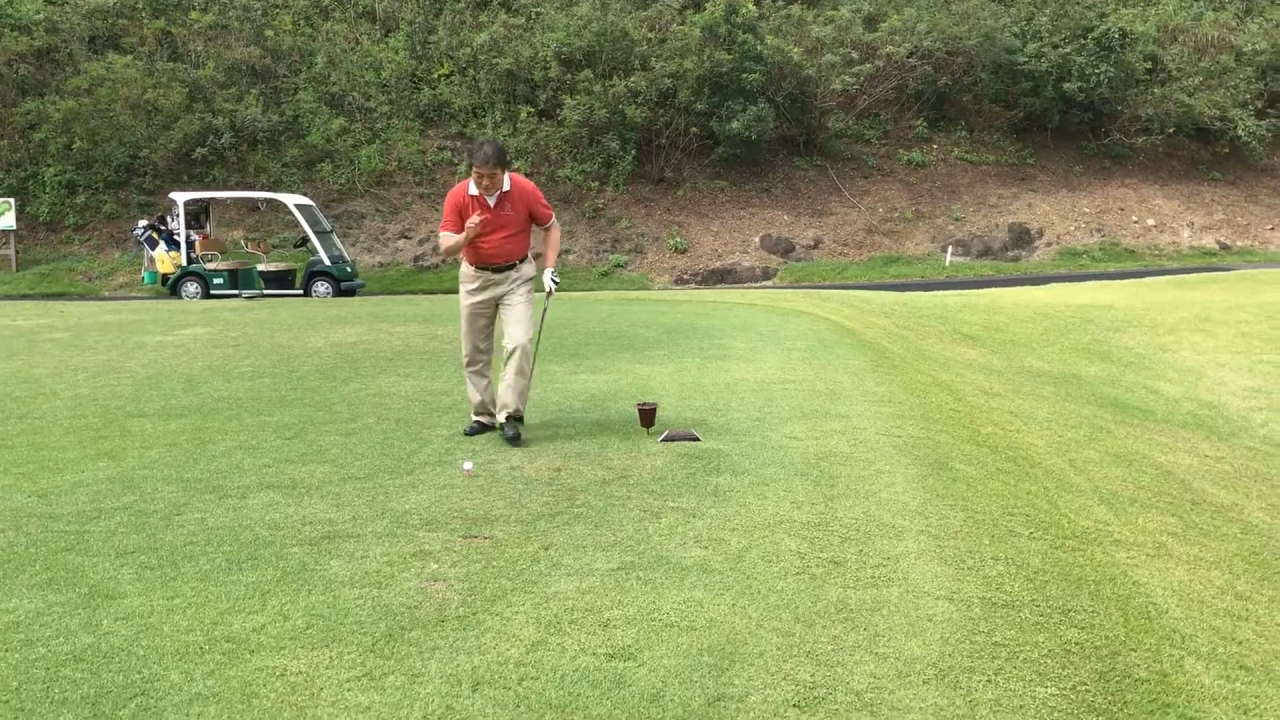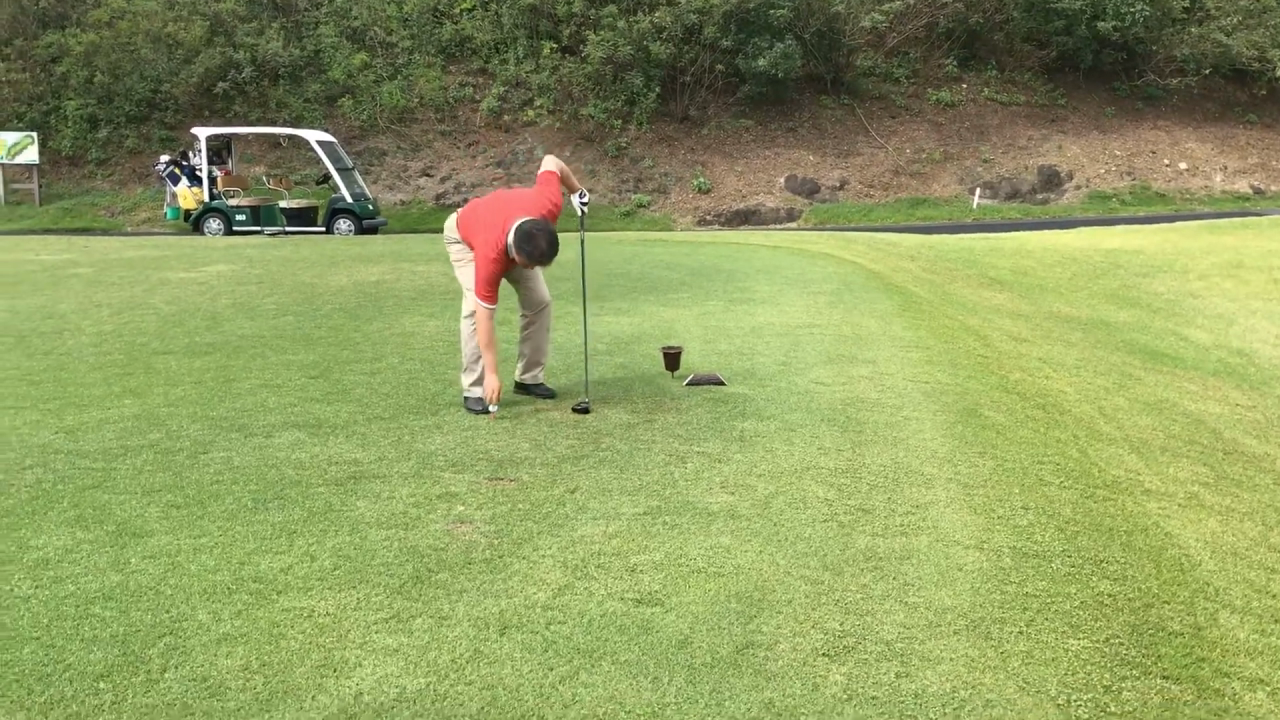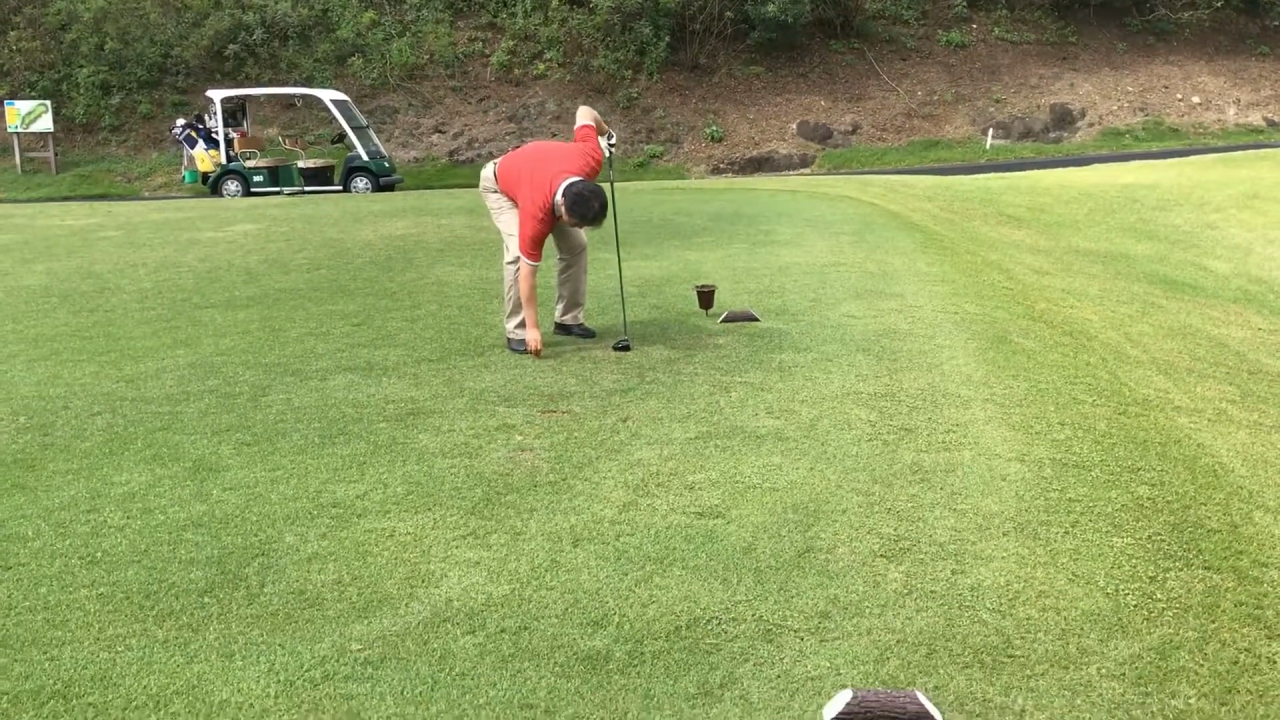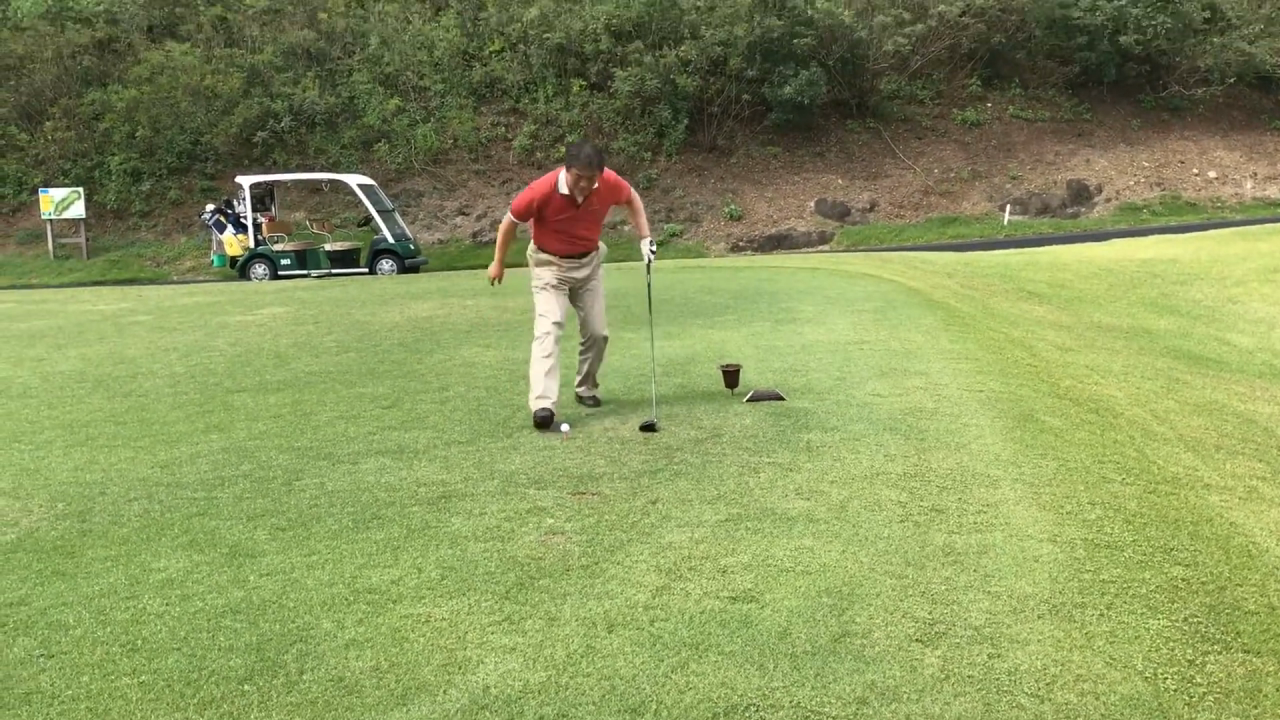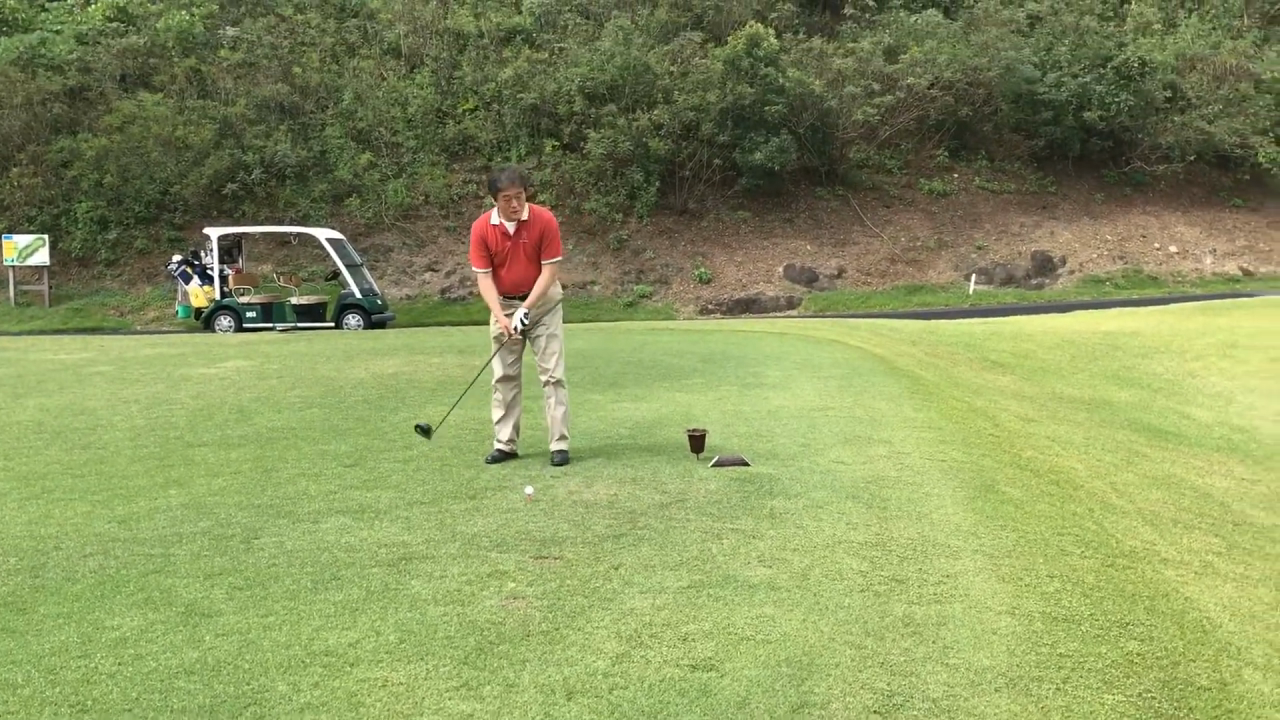
dt=1s
person 1, frame 1
left shoulder: (526, 191)
right shoulder: (457, 196)
left elbow: (551, 226)
right elbow: (446, 243)
left wrist: (549, 268)
right wrist: (465, 235)
left hip: (517, 276)
right hip: (476, 278)
left knee: (519, 342)
right knee: (475, 353)
left ankle: (510, 415)
right ankle: (484, 415)
person 1, frame 2
left shoulder: (549, 206)
right shoulder: (492, 255)
left elbow: (551, 161)
right elbow: (485, 315)
left wrist: (576, 191)
right wrist: (493, 373)
left hip: (508, 229)
right hip: (464, 236)
left knee: (539, 301)
right knee: (474, 307)
left ankle: (529, 378)
right ankle: (474, 389)
person 1, frame 3
left shoulder: (592, 160)
right shoulder: (538, 213)
left elbow: (584, 112)
right elbow: (528, 271)
left wrist: (606, 133)
right wrist: (533, 328)
left hip: (541, 173)
right hip: (500, 185)
left knee: (576, 245)
right knee: (518, 253)
left ankle: (569, 319)
right ankle: (517, 331)
person 1, frame 4
left shoulder: (609, 182)
right shoulder: (542, 191)
left elbow: (632, 201)
right elbow: (509, 222)
left wrist: (645, 237)
right wrist: (497, 263)
left hip: (588, 263)
right hip: (548, 264)
left knee: (597, 332)
right knee: (548, 328)
left ankle: (586, 389)
right ankle: (543, 406)
person 1, frame 5
left shoulder: (545, 220)
right shoulder: (481, 228)
left elbow: (549, 271)
right elbow: (484, 278)
left wrist: (525, 308)
right wrist: (501, 317)
left hip: (543, 303)
right hip: (505, 305)
left knee: (552, 374)
right knee: (504, 376)
left ankle: (559, 443)
right ankle: (505, 443)
